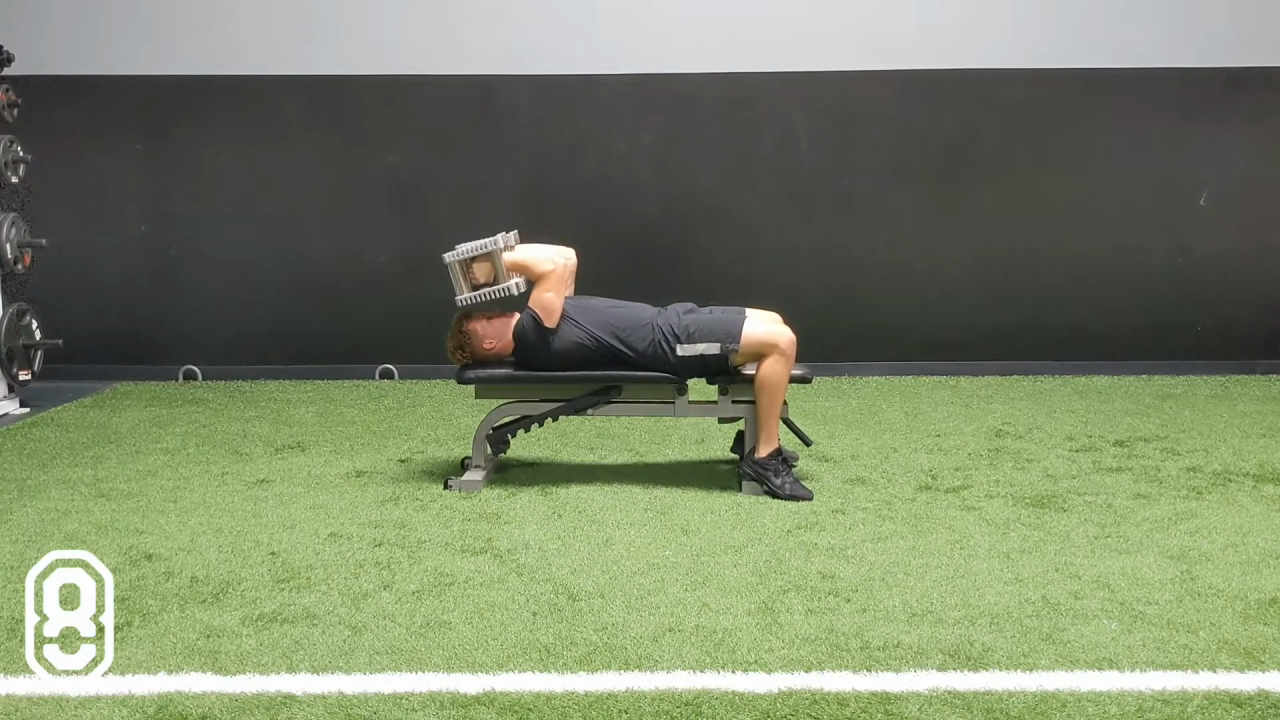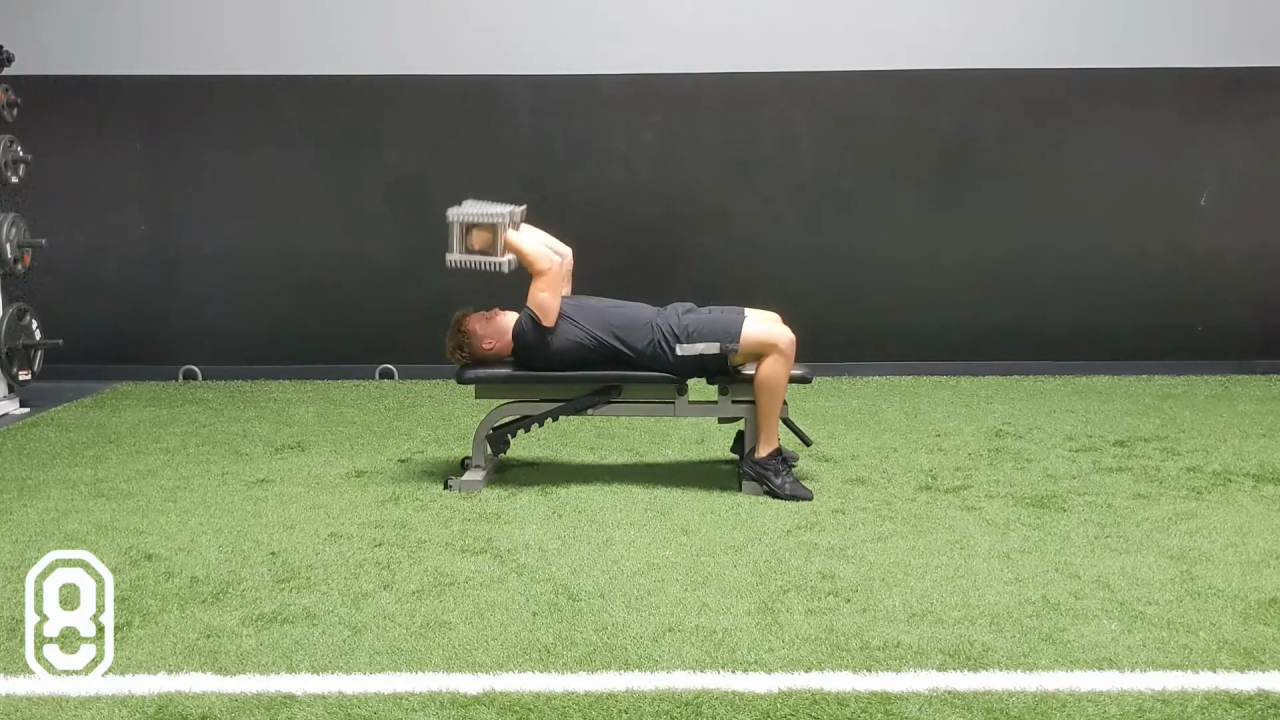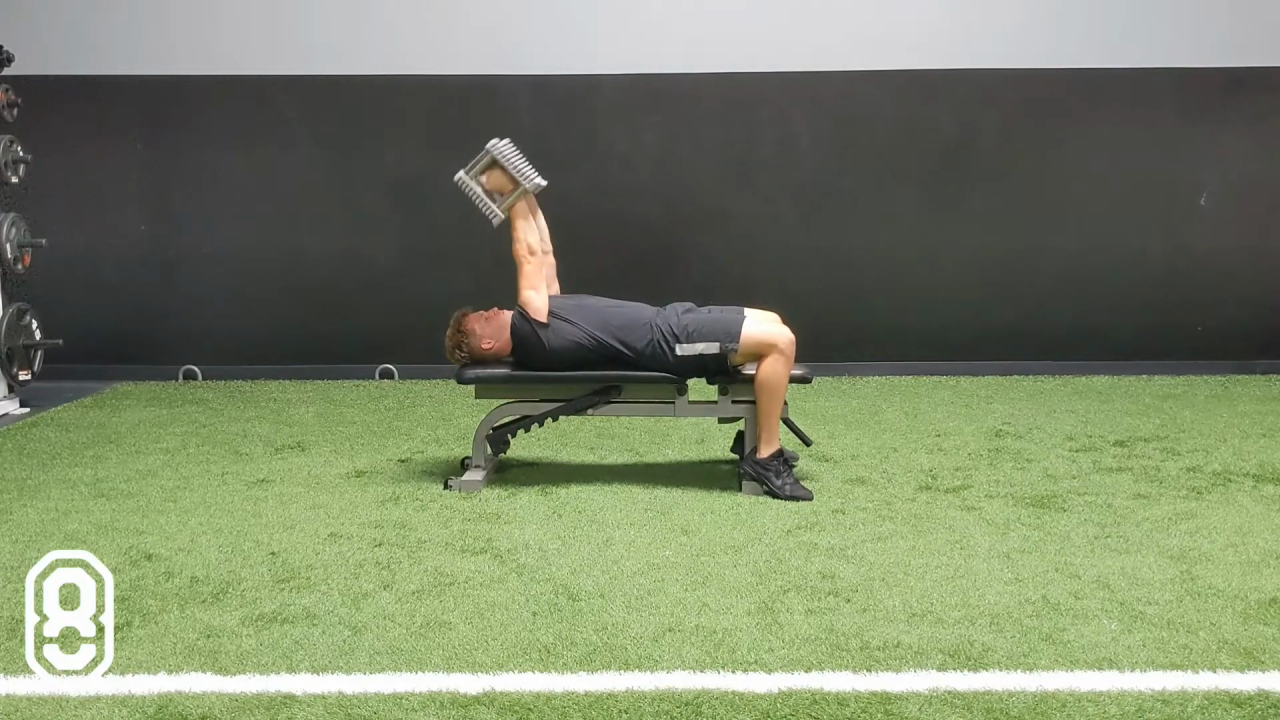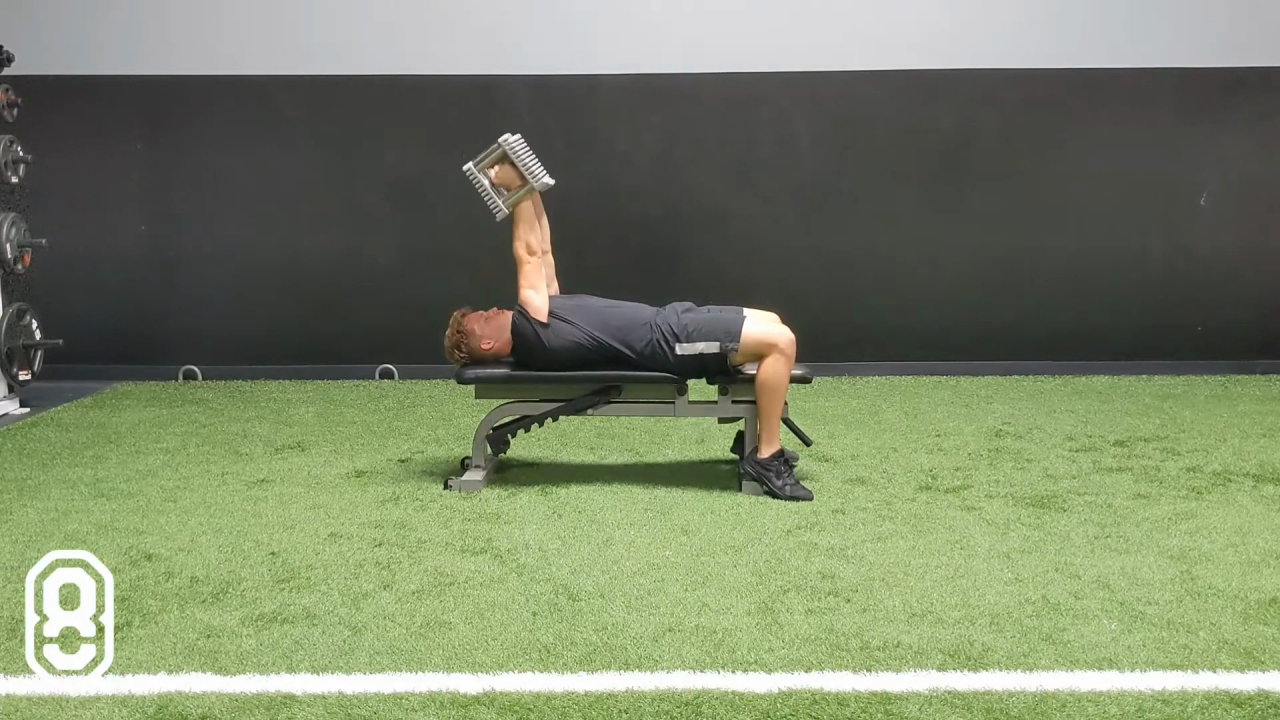
dt=0.3s
person 1, frame 1
left shoulder: (531, 329)
right shoulder: (531, 339)
left elbow: (566, 260)
right elbow: (556, 265)
left wrist: (502, 257)
right wrist: (499, 261)
left hip: (666, 322)
right hip: (667, 341)
left knee: (773, 327)
right knee: (780, 342)
left ankle: (762, 442)
right ankle: (764, 458)
person 1, frame 2
left shoulder: (536, 325)
right shoulder: (530, 339)
left elbow: (563, 257)
right elbow: (550, 266)
left wrist: (513, 227)
right wrist: (501, 235)
left hip: (665, 324)
right hip: (666, 344)
left knee: (772, 324)
right knee: (780, 342)
left ankle: (761, 439)
right ankle: (764, 458)
person 1, frame 3
left shoulder: (536, 318)
right shoulder: (530, 339)
left elbow: (543, 255)
right elbow: (531, 256)
left wrist: (522, 194)
right wrist: (511, 193)
left hip: (665, 321)
right hip: (668, 342)
left knee: (771, 324)
right knee: (779, 341)
left ankle: (762, 437)
right ankle: (765, 458)
person 1, frame 4
left shoulder: (535, 321)
right shoulder: (530, 338)
left elbow: (542, 253)
right elbow: (530, 256)
left wrist: (528, 190)
right wrist: (517, 188)
left hip: (665, 323)
right hip: (667, 343)
left knee: (772, 325)
right knee: (780, 341)
left ankle: (764, 439)
right ankle: (766, 458)
